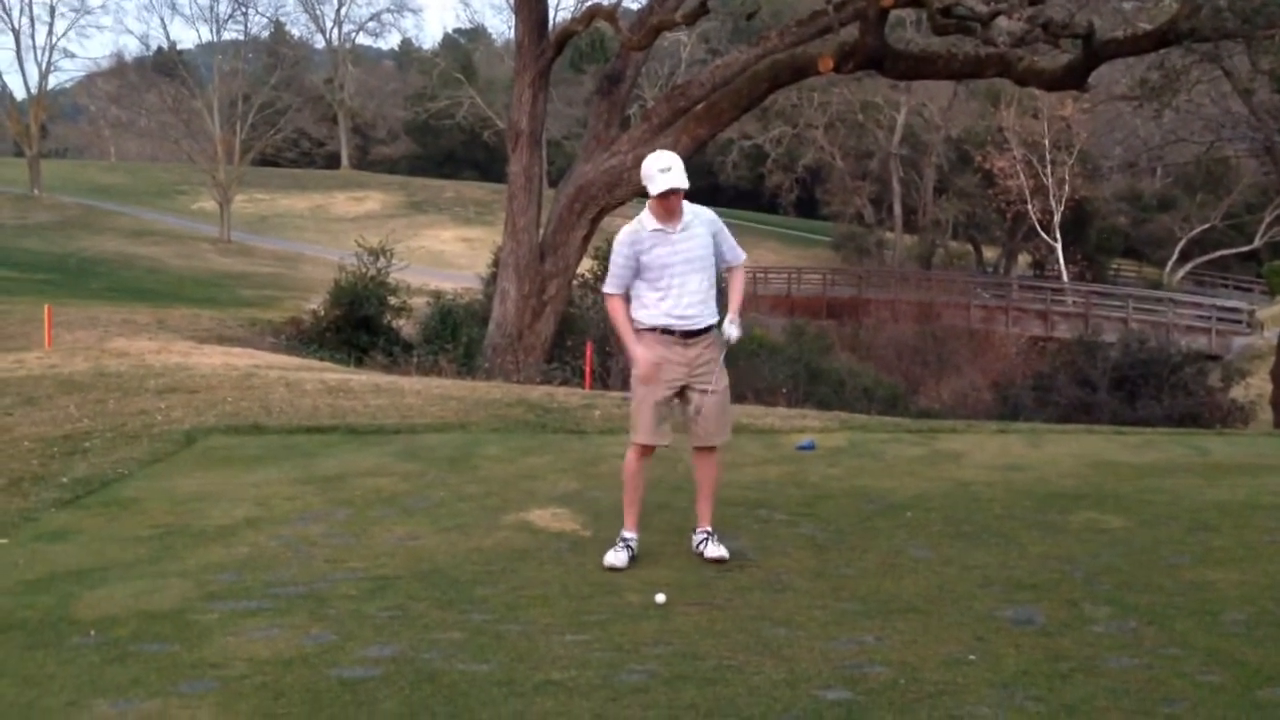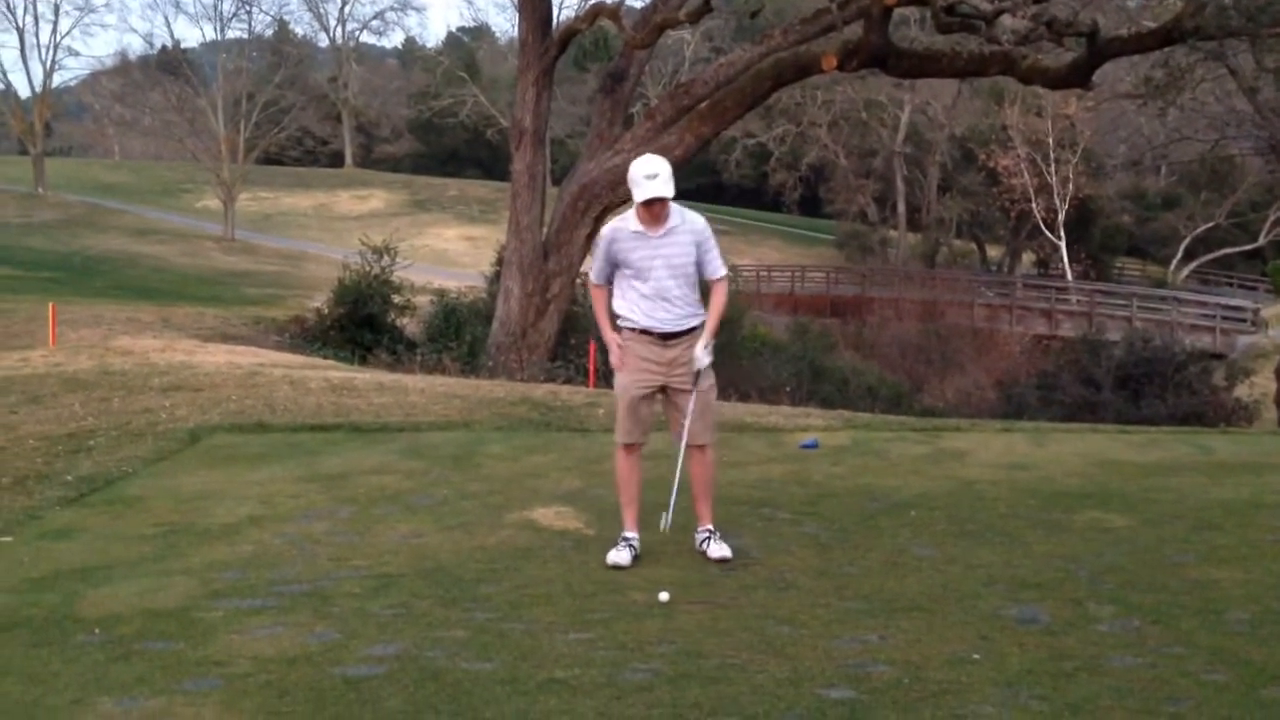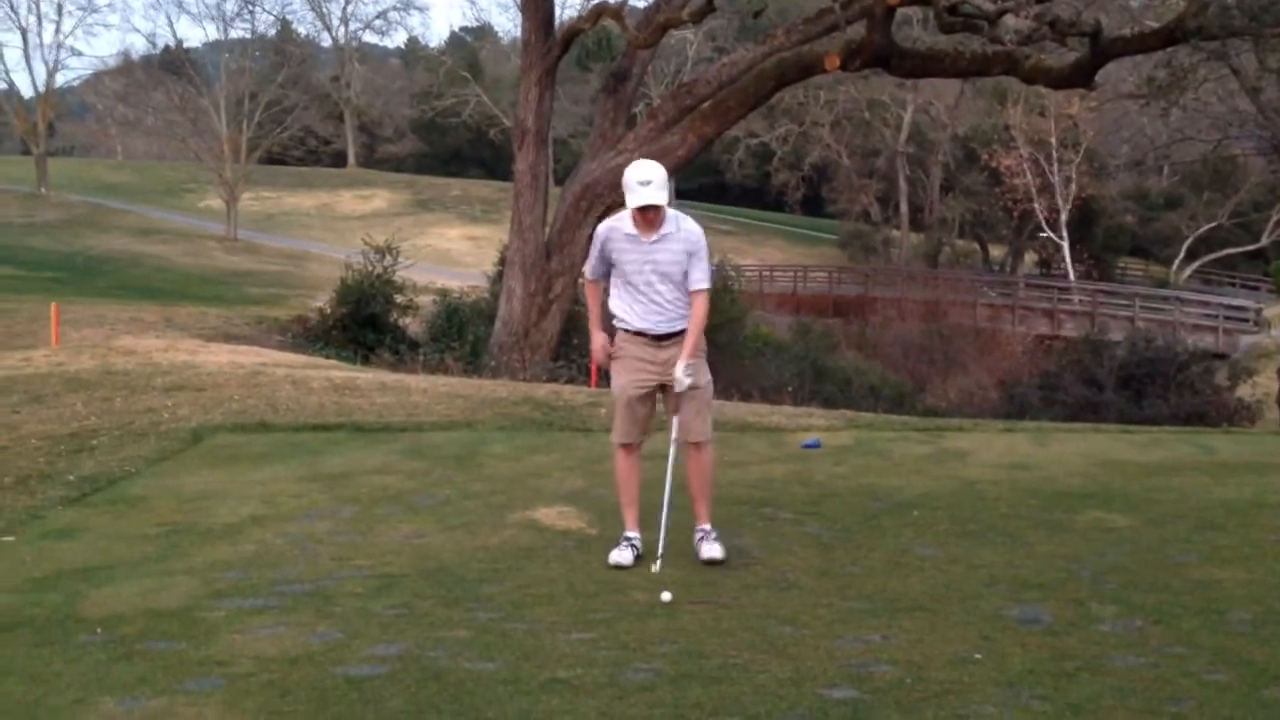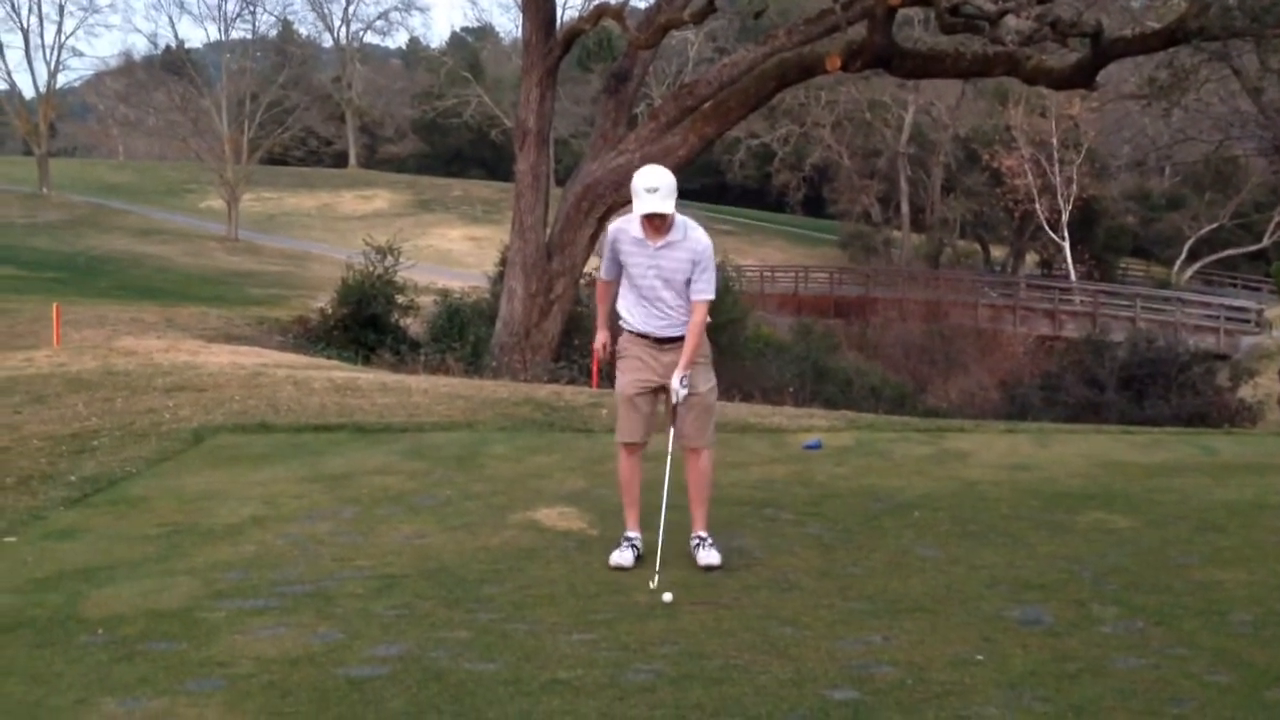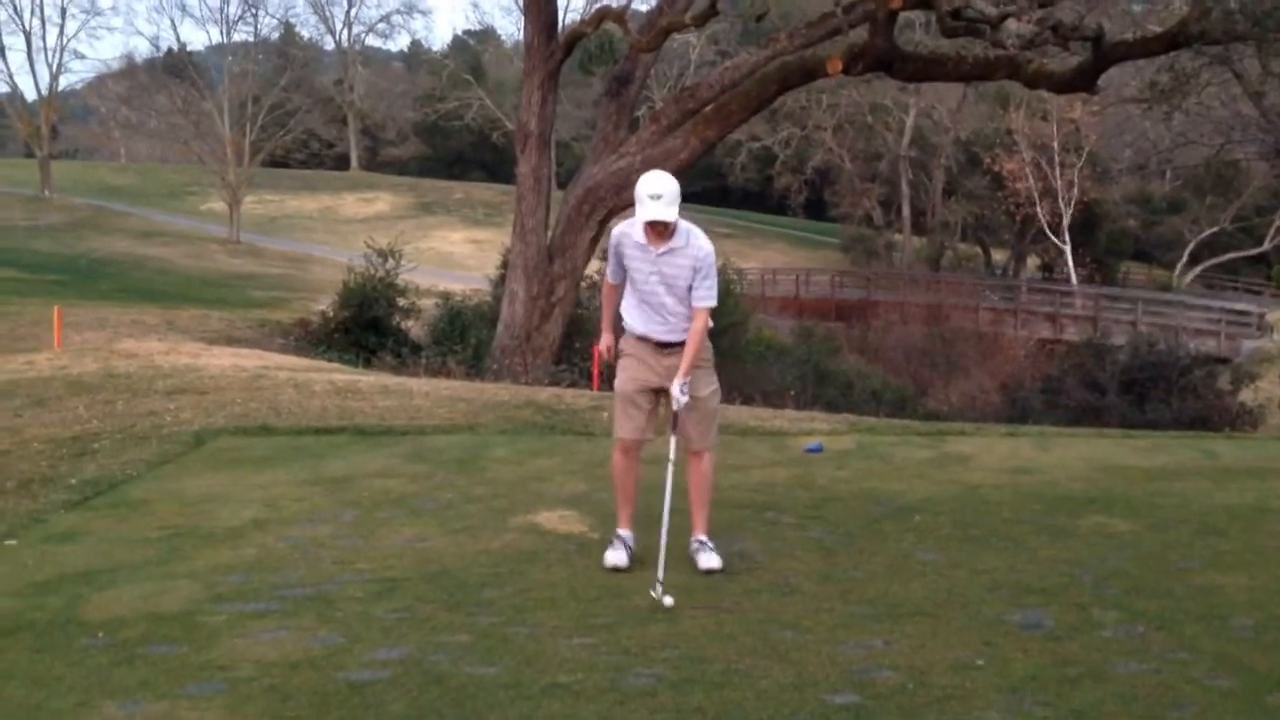
dt=0.2s
person 1, frame 1
left shoulder: (708, 221)
right shoulder: (632, 236)
left elbow: (736, 267)
right elbow: (614, 297)
left wrist: (733, 315)
right wrist: (634, 346)
left hip: (706, 343)
right hip: (657, 347)
left knee: (708, 443)
right knee: (643, 443)
left ankle: (704, 532)
right ankle: (628, 535)
person 1, frame 2
left shoulder: (695, 227)
right shoulder: (614, 233)
left elbow: (719, 284)
right elbow: (597, 284)
left wrist: (706, 339)
right wrist: (608, 334)
left hip: (688, 342)
right hip: (637, 345)
left knee: (699, 441)
right knee: (629, 442)
left ankle: (706, 528)
right ankle: (630, 535)
person 1, frame 3
left shoulder: (690, 233)
right shoulder: (608, 232)
left elbow: (700, 299)
right elbow: (594, 278)
left wrist: (686, 357)
right wrist: (596, 329)
left hip: (682, 342)
right hip: (632, 345)
left knee: (697, 440)
right knee: (627, 443)
left ankle: (704, 529)
right ankle: (631, 534)
person 1, frame 4
left shoulder: (697, 242)
right shoulder: (618, 233)
left elbow: (700, 309)
right elbow: (607, 278)
left wrist: (682, 368)
right wrist: (602, 327)
left hip: (687, 346)
right hip: (637, 346)
left knee: (697, 445)
right knee: (629, 444)
left ankle: (700, 534)
right ankle: (631, 535)
person 1, frame 5
left shoulder: (700, 248)
right shoulder: (622, 236)
left elbow: (700, 316)
left wrist: (683, 375)
right wrist: (607, 330)
left hip: (689, 351)
right hip: (638, 349)
left knee: (699, 447)
right knee: (626, 442)
left ankle: (700, 538)
right ankle: (624, 534)
